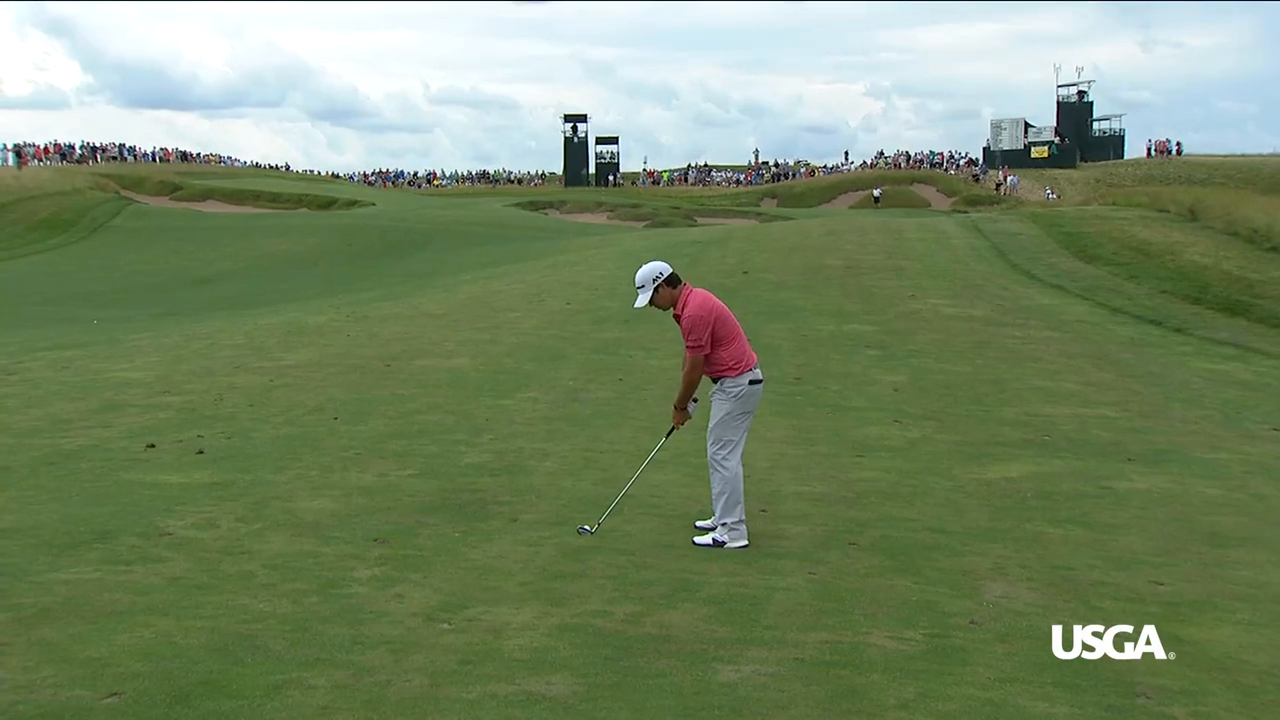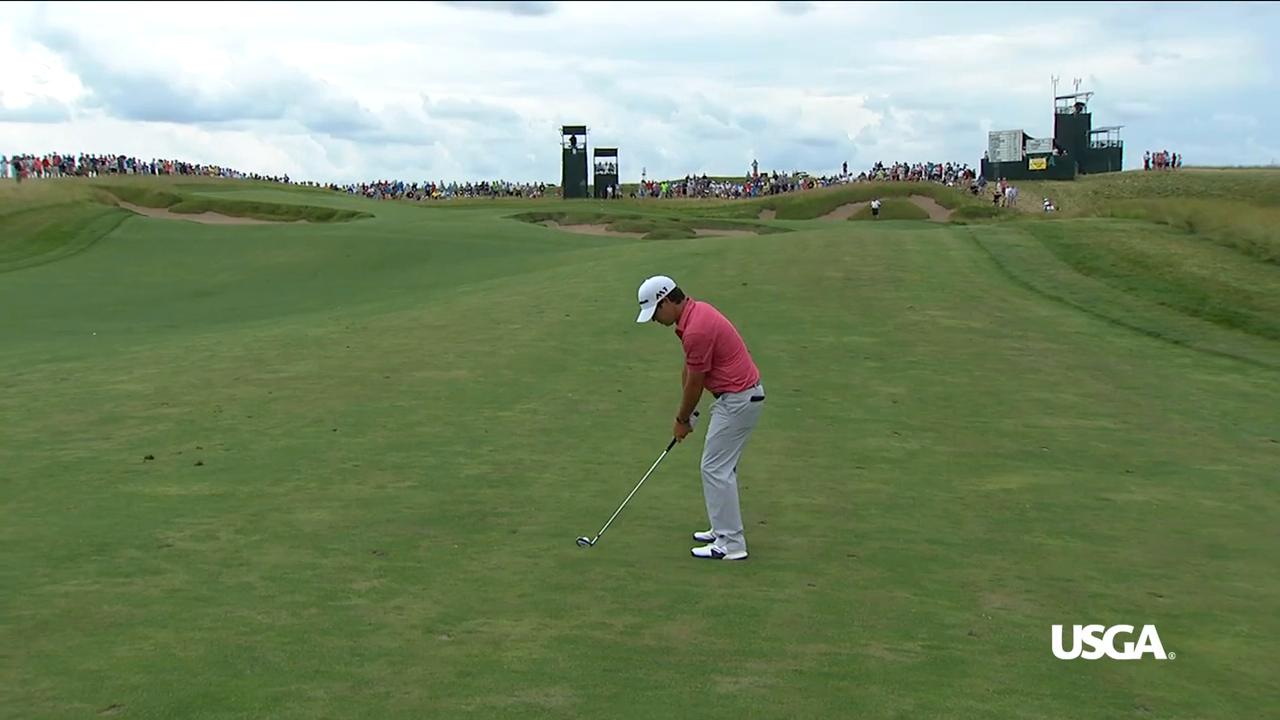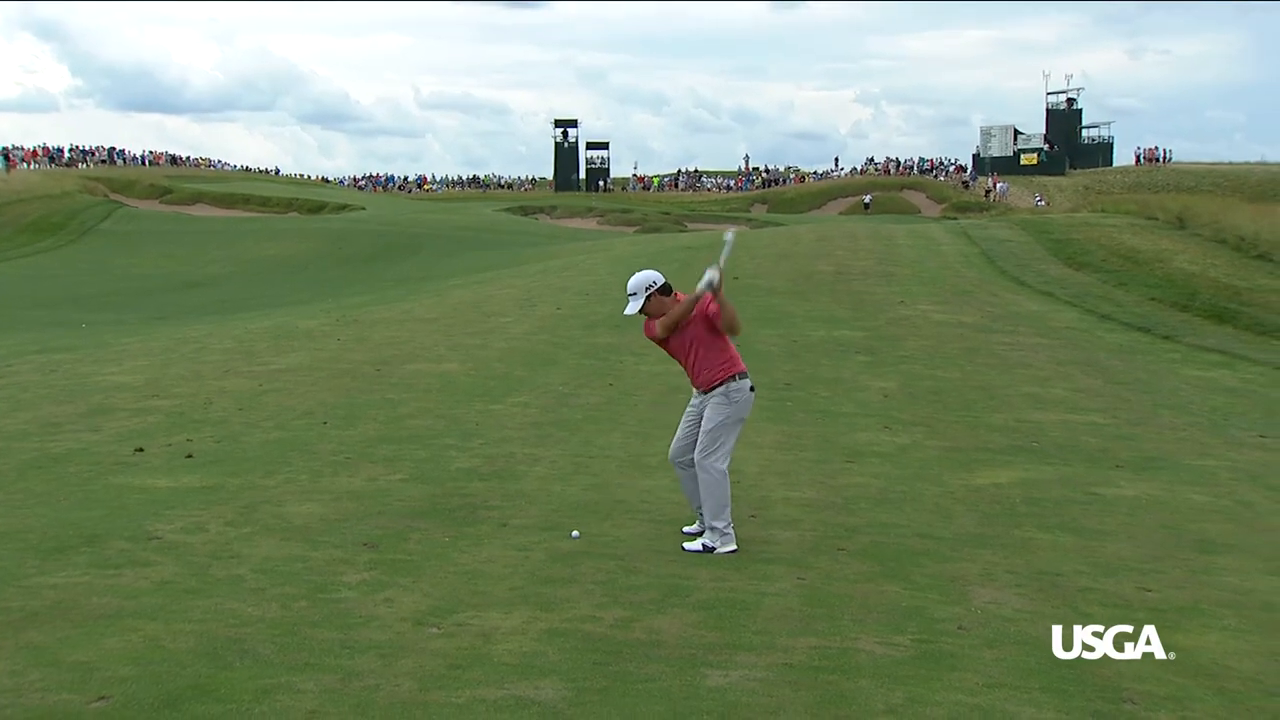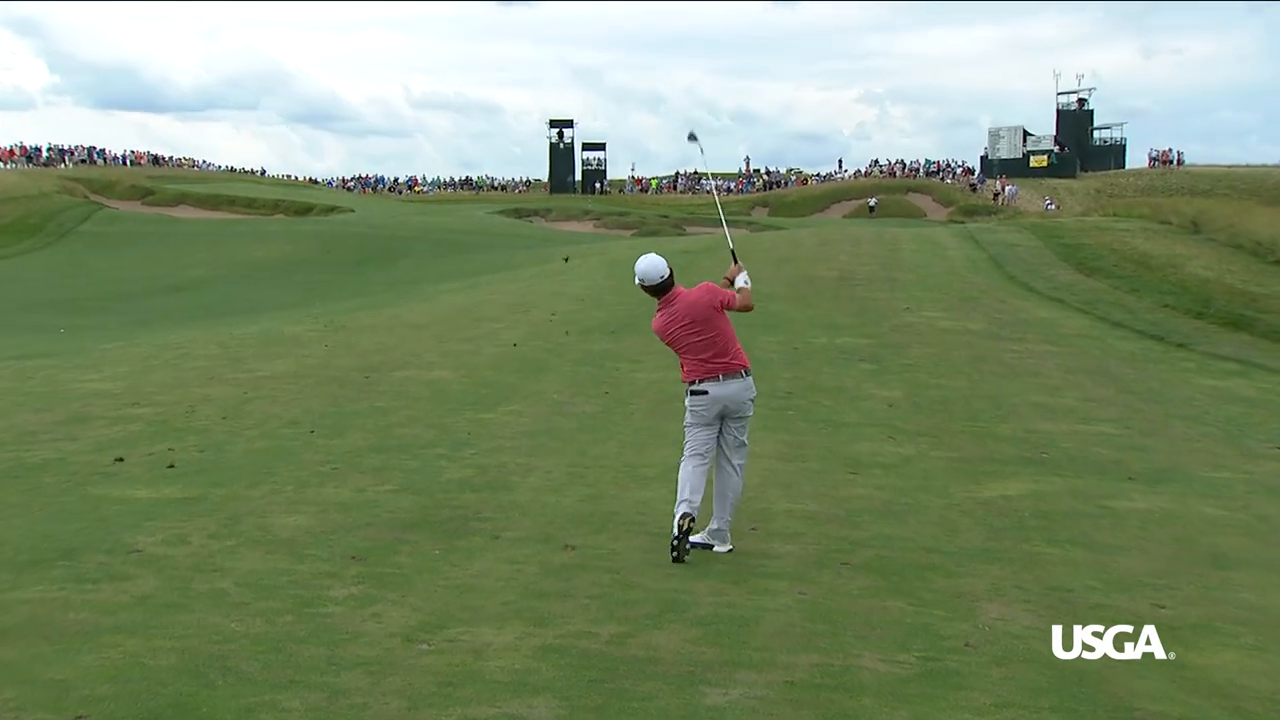
dt=0.7s
person 1, frame 1
left shoulder: (694, 312)
right shoulder: (691, 300)
left elbow: (694, 368)
right elbow: (690, 357)
left wrist: (679, 406)
right wrist: (684, 400)
left hip: (737, 384)
right hip: (735, 381)
left knee: (723, 455)
right knee: (720, 451)
left ankle: (732, 531)
right ankle: (726, 517)
person 1, frame 2
left shoulder: (697, 330)
right shoulder: (695, 312)
left elbow: (695, 383)
right elbow: (689, 370)
left wrist: (681, 419)
right wrist: (684, 413)
left hip: (738, 399)
right hip: (737, 395)
left knee: (715, 468)
right knee: (719, 465)
left ankle: (731, 543)
right ankle: (724, 529)
person 1, frame 3
left shoulder: (704, 303)
right shoulder: (652, 327)
left elbow: (733, 328)
right elbow: (673, 321)
left wrist: (717, 292)
right wrist: (700, 291)
left hip: (729, 392)
right hip: (704, 394)
left knee: (708, 461)
right knee: (680, 456)
left ankle: (720, 537)
right ankle: (709, 520)
person 1, frame 4
left shoulder: (659, 324)
right shoulder: (705, 293)
right elbow: (746, 304)
left wrist: (728, 280)
right wrist: (740, 281)
left hip: (703, 393)
right hip: (740, 385)
left knee: (695, 457)
right knee: (732, 462)
left ankle: (685, 513)
right ankle: (719, 534)
